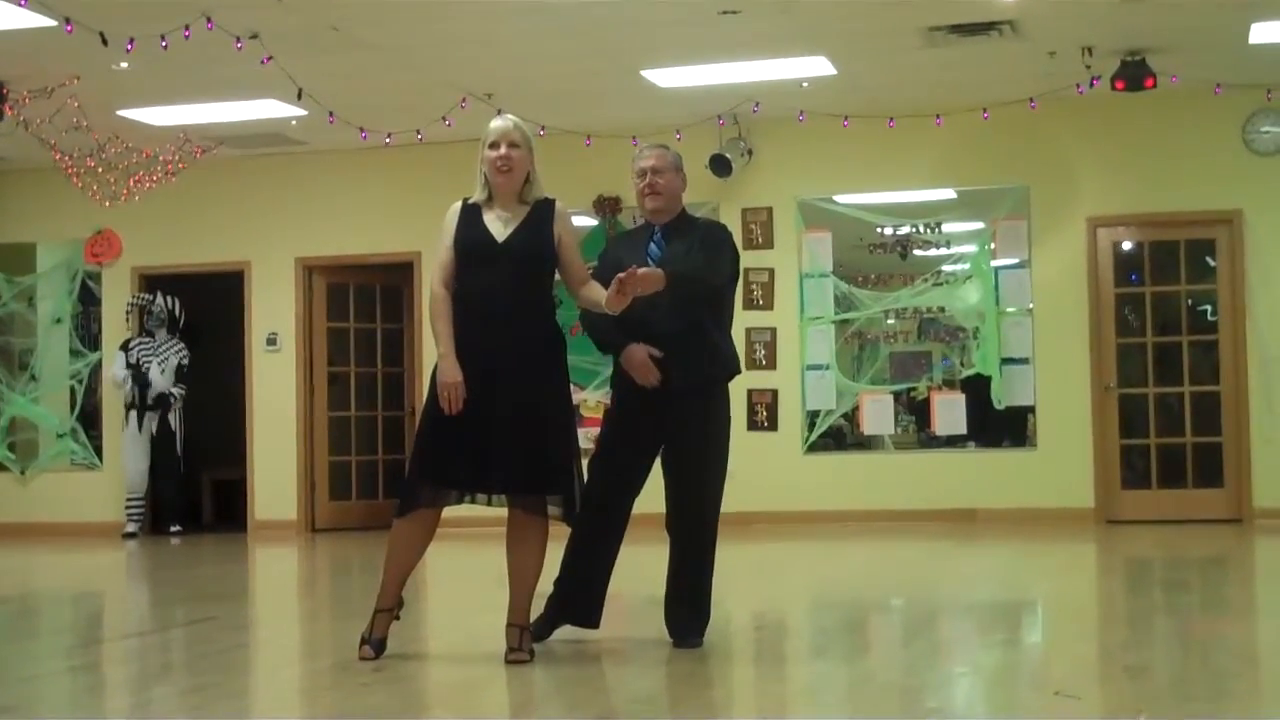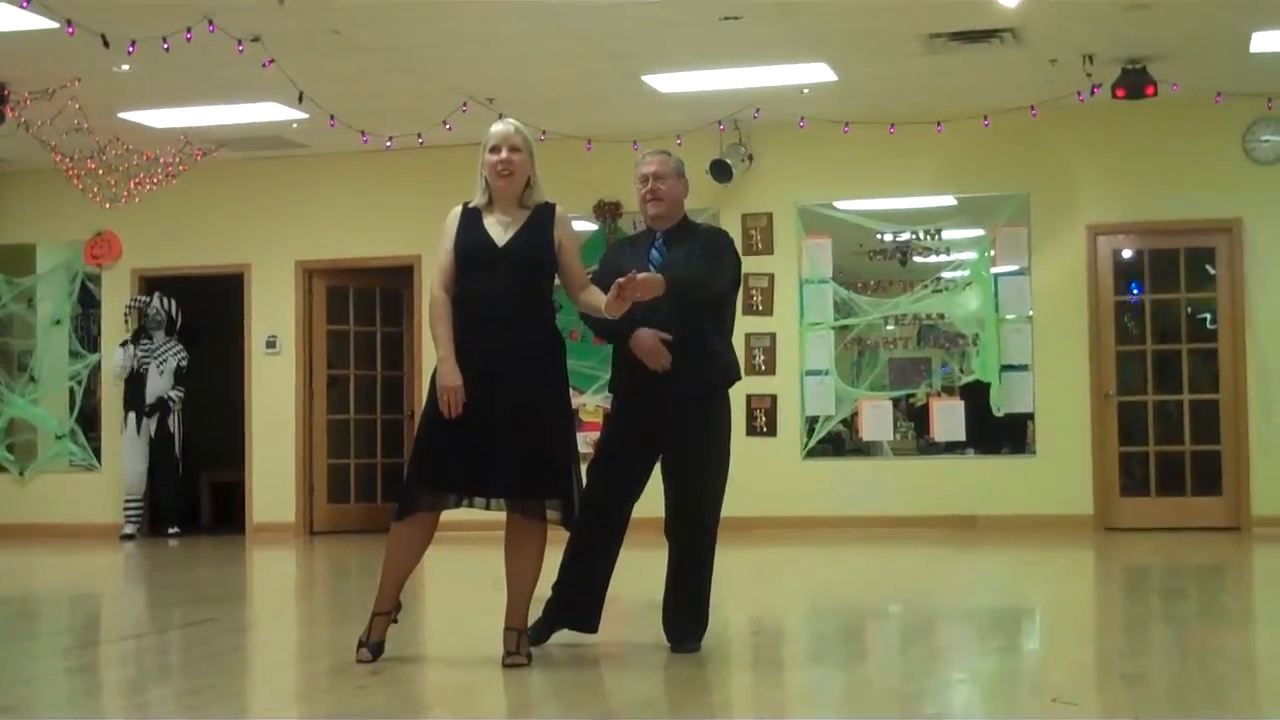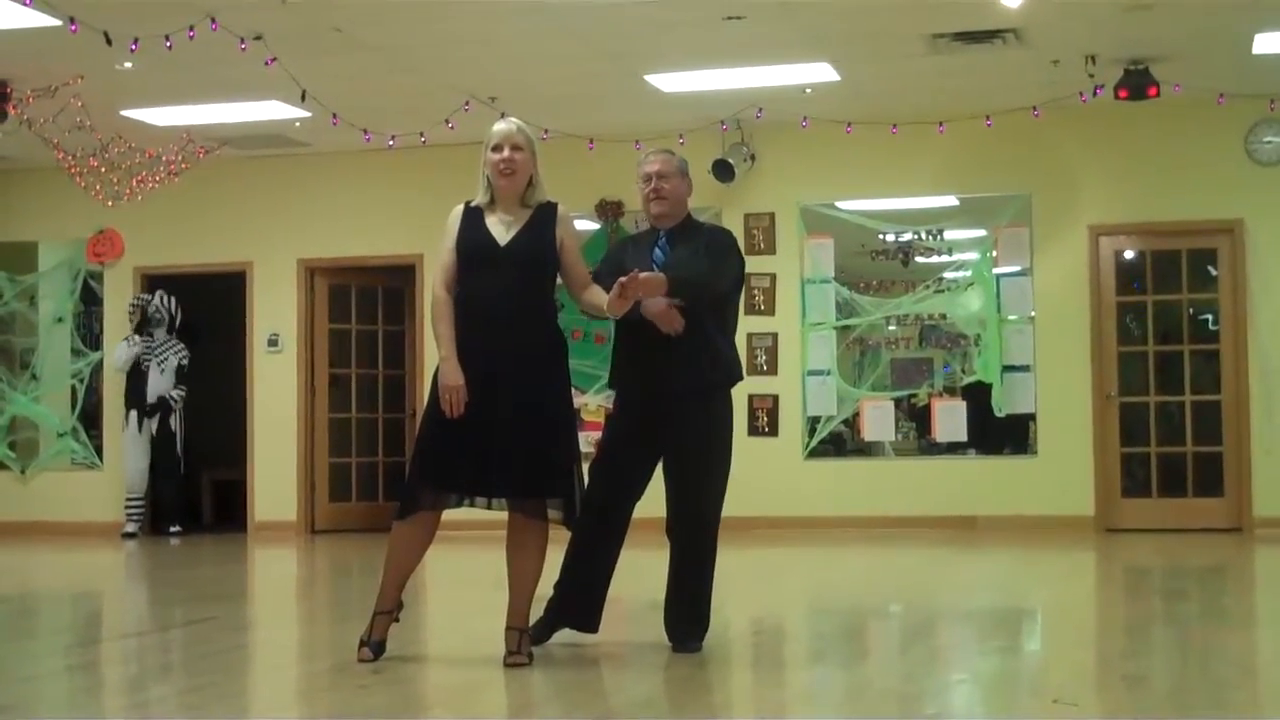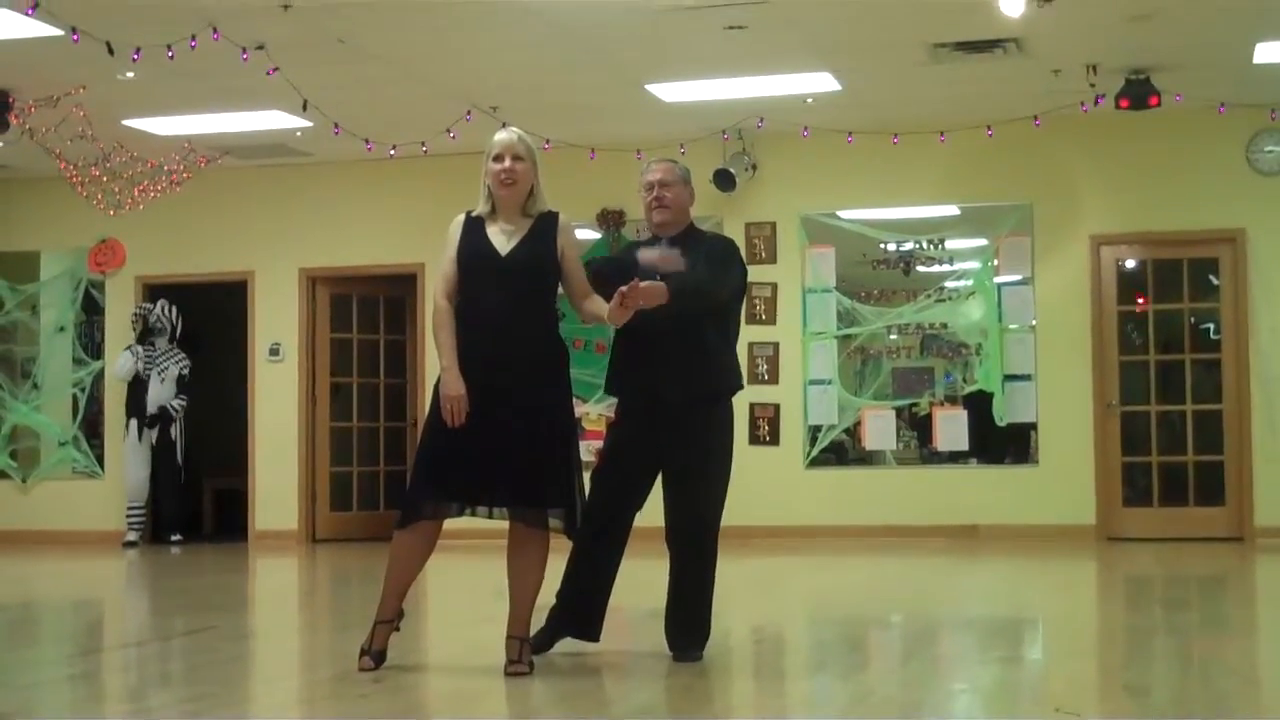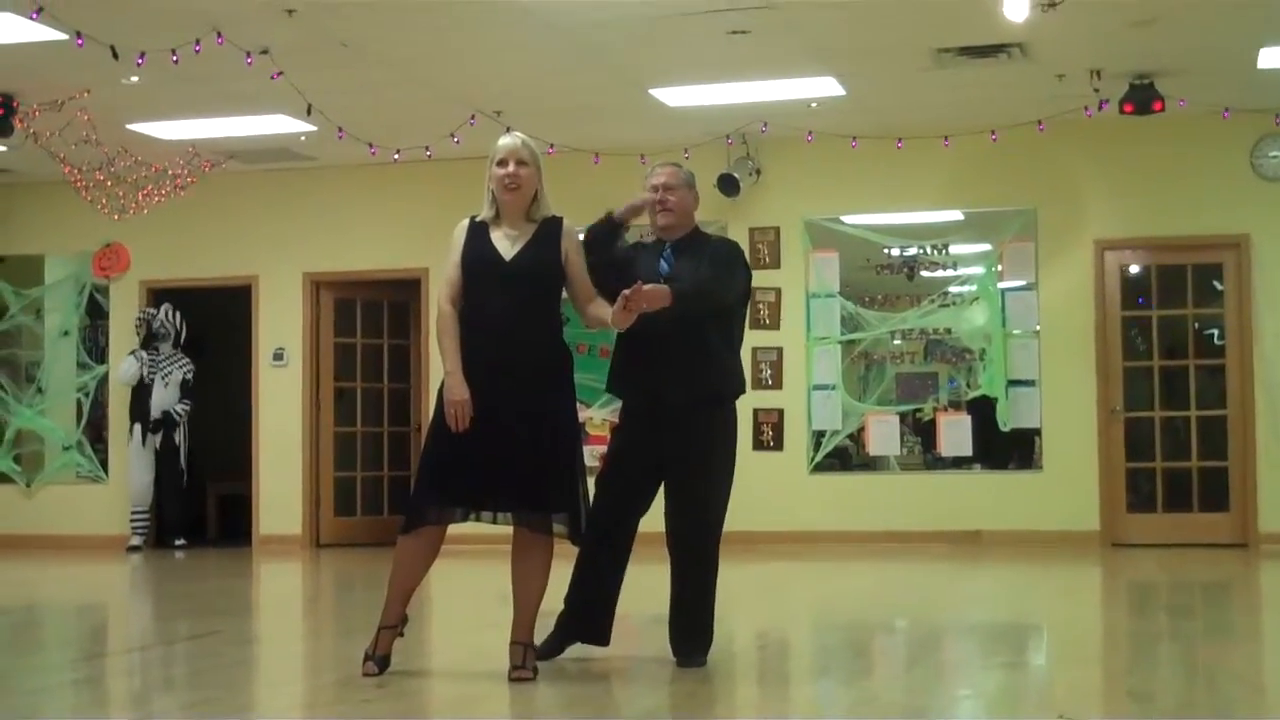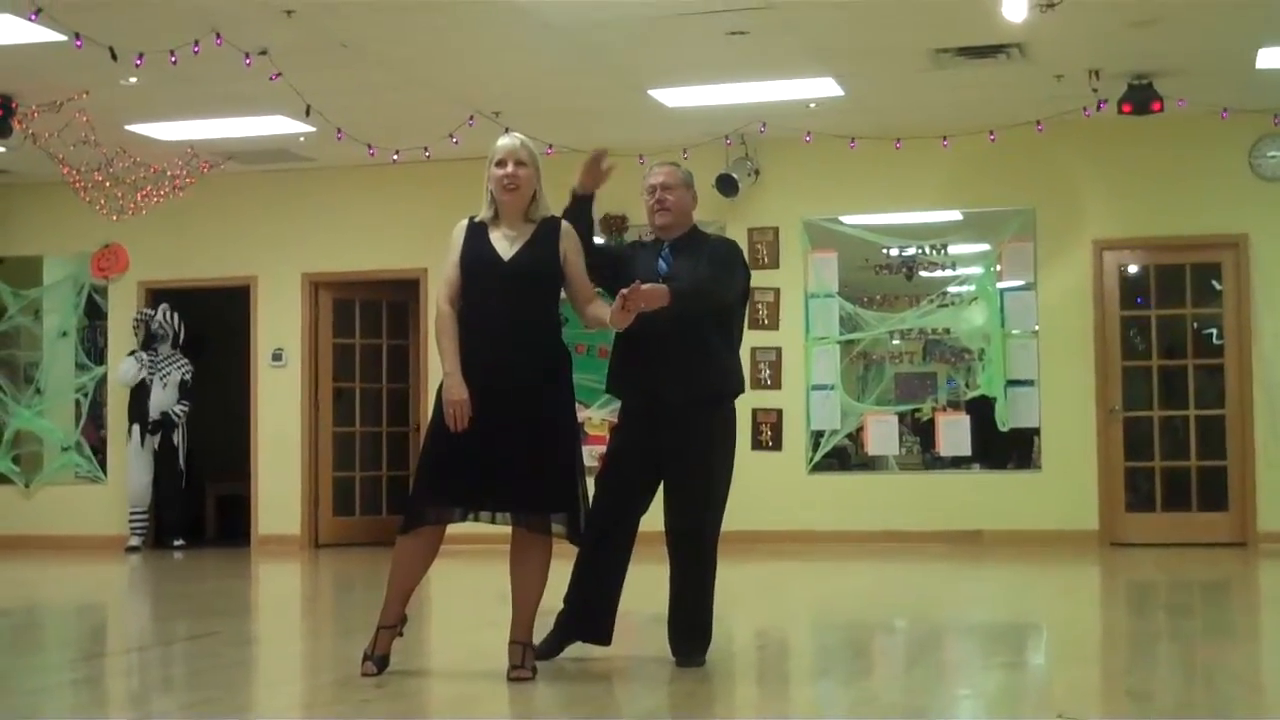
dt=0.2s
person 1, frame 1
left shoulder: (552, 215)
right shoulder: (460, 213)
left elbow: (579, 284)
right elbow: (440, 288)
left wrist: (610, 299)
right wrist: (447, 360)
left hip: (534, 367)
right hip: (468, 366)
left knee: (530, 494)
right knee: (427, 487)
left ankle: (518, 624)
right ankle: (384, 609)
person 1, frame 2
left shoulder: (553, 220)
right shoulder: (460, 218)
left elbow: (579, 289)
right elbow: (440, 292)
left wrist: (611, 304)
right wrist: (447, 364)
left hip: (534, 371)
right hip: (467, 369)
left knee: (530, 499)
right knee: (426, 491)
left ankle: (516, 628)
right ankle: (382, 611)
person 1, frame 3
left shoulder: (554, 219)
right shoulder: (461, 217)
left elbow: (581, 288)
right elbow: (442, 292)
left wrist: (611, 303)
right wrist: (448, 363)
left hip: (535, 372)
right hip: (467, 369)
left knee: (530, 499)
right knee: (427, 490)
left ankle: (517, 628)
right ankle: (384, 611)
person 1, frame 4
left shoulder: (556, 229)
right shoulder: (462, 228)
left elbow: (582, 298)
right elbow: (443, 302)
left wrist: (611, 312)
right wrist: (449, 373)
left hip: (536, 382)
right hip: (469, 379)
left knee: (531, 508)
right knee: (429, 499)
left ankle: (518, 637)
right ankle: (384, 620)
person 1, frame 5
left shoulder: (560, 234)
right shoulder: (467, 232)
left elbow: (586, 304)
right elbow: (447, 306)
left wrist: (615, 317)
right wrist: (454, 378)
left hip: (540, 386)
right hip: (473, 384)
left knee: (535, 513)
right knee: (433, 505)
left ankle: (521, 643)
right ankle: (388, 626)
person 1, frame 6
left shoulder: (559, 234)
right shoulder: (465, 232)
left elbow: (585, 303)
right elbow: (445, 306)
left wrist: (614, 317)
right wrist: (452, 378)
left hip: (539, 386)
right hip: (472, 384)
left knee: (533, 513)
right knee: (432, 504)
left ankle: (520, 641)
right ankle: (387, 625)
person 2, frame 1
left shoulder: (711, 237)
right shoulder: (619, 247)
left elbow: (709, 281)
right elbow: (593, 309)
left wrist: (661, 280)
right wrist: (623, 347)
left hip: (698, 391)
right hip: (635, 391)
left knee: (693, 511)
right knee: (602, 500)
left ankle: (688, 621)
right ankle: (567, 605)
person 2, frame 2
left shoulder: (713, 243)
right shoulder: (621, 252)
left elbow: (709, 286)
left wrist: (662, 284)
right wrist: (631, 334)
left hip: (698, 396)
right hip: (635, 396)
left knee: (693, 517)
right knee: (601, 504)
left ankle: (686, 626)
right ankle: (566, 609)
person 2, frame 3
left shoulder: (717, 243)
right shoulder: (627, 249)
left elbow: (711, 285)
left wrist: (664, 284)
right wrist: (641, 301)
left hip: (700, 396)
right hip: (637, 396)
left knee: (694, 516)
right knee: (602, 503)
left ankle: (687, 626)
right ankle: (567, 608)
person 2, frame 4
left shoulder: (719, 251)
right shoulder: (634, 257)
left elbow: (713, 292)
right elbow: (585, 281)
left wrist: (666, 292)
right wrist: (638, 260)
left hip: (700, 405)
right hip: (638, 404)
left knee: (694, 524)
right knee: (604, 512)
left ankle: (688, 635)
right ankle: (569, 618)
person 2, frame 5
left shoulder: (723, 254)
right shoulder: (634, 258)
left elbow: (717, 295)
right elbow: (583, 266)
left wrist: (669, 295)
right wrist: (617, 217)
left hip: (704, 409)
right hip: (642, 408)
left knee: (695, 530)
right knee: (609, 517)
left ankle: (691, 641)
right ankle: (577, 623)
person 2, frame 6
left shoulder: (722, 253)
right shoulder: (632, 258)
left elbow: (718, 295)
right elbow: (577, 257)
left wrist: (668, 295)
right wrist: (584, 194)
left hip: (702, 409)
right hip: (640, 408)
left knee: (693, 530)
right knee: (608, 518)
left ankle: (690, 641)
right ankle: (575, 622)
person 3, frame 1
left shoulder: (179, 348)
right shoulder: (131, 345)
left elbow: (183, 382)
right elbow: (115, 374)
left wrist: (168, 398)
right wrist: (130, 378)
left hip: (168, 413)
right hip: (137, 413)
left knee: (169, 467)
right knee: (136, 467)
left ankle: (172, 520)
right ankle: (133, 520)
person 3, frame 2
left shoulder: (177, 350)
right shoulder: (130, 345)
left elbow: (182, 385)
right elbow: (118, 371)
left wrist: (166, 402)
right wrist: (133, 346)
left hip: (167, 416)
right hip: (136, 415)
left knee: (168, 469)
right knee: (134, 469)
left ankle: (170, 522)
right ankle: (131, 522)
person 3, frame 3
left shoulder: (179, 349)
right shoulder: (133, 342)
left elbow: (183, 384)
right elbow: (120, 364)
left wrist: (167, 402)
right wrist: (137, 334)
left hip: (168, 414)
right hip: (137, 413)
left knee: (169, 468)
right knee: (136, 467)
left ankle: (171, 520)
right ankle: (132, 520)
person 3, frame 4
left shoulder: (180, 358)
right shoulder: (135, 351)
left elbow: (184, 394)
right elbow: (121, 373)
left wrist: (167, 412)
right wrist: (139, 344)
left hip: (168, 423)
right hip: (138, 422)
left knee: (170, 476)
right knee: (137, 476)
left ankle: (172, 529)
right ankle: (134, 529)
person 3, frame 5
left shoulder: (184, 363)
right shoulder: (138, 356)
left elbow: (188, 399)
right elbow: (126, 377)
left wrist: (171, 417)
right wrist: (143, 349)
left hip: (172, 428)
right hip: (142, 426)
left knee: (173, 481)
right knee: (140, 480)
left ankle: (175, 533)
right ankle: (138, 533)
person 3, frame 6
left shoulder: (183, 363)
right shoulder: (137, 357)
left elbow: (186, 400)
right elbow: (125, 378)
left wrist: (169, 418)
right wrist: (143, 350)
left hip: (171, 429)
right hip: (141, 427)
left knee: (172, 482)
right knee: (139, 481)
left ankle: (174, 534)
right ankle: (136, 534)
